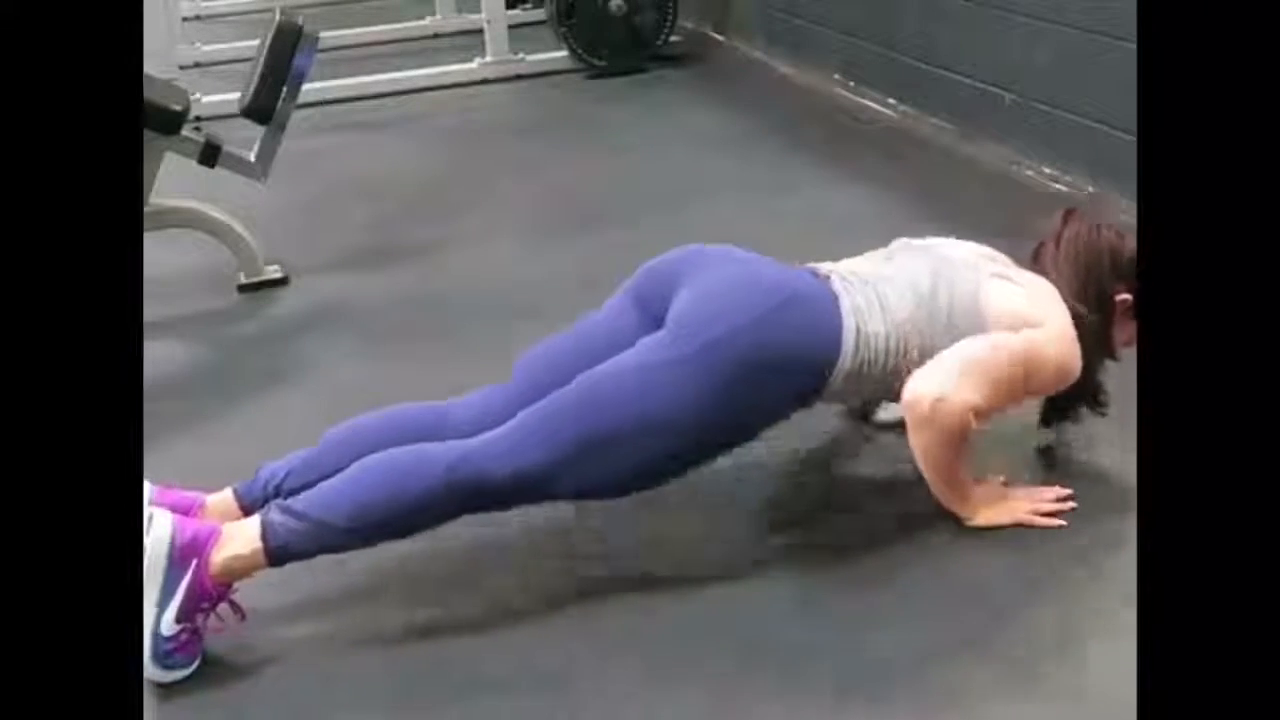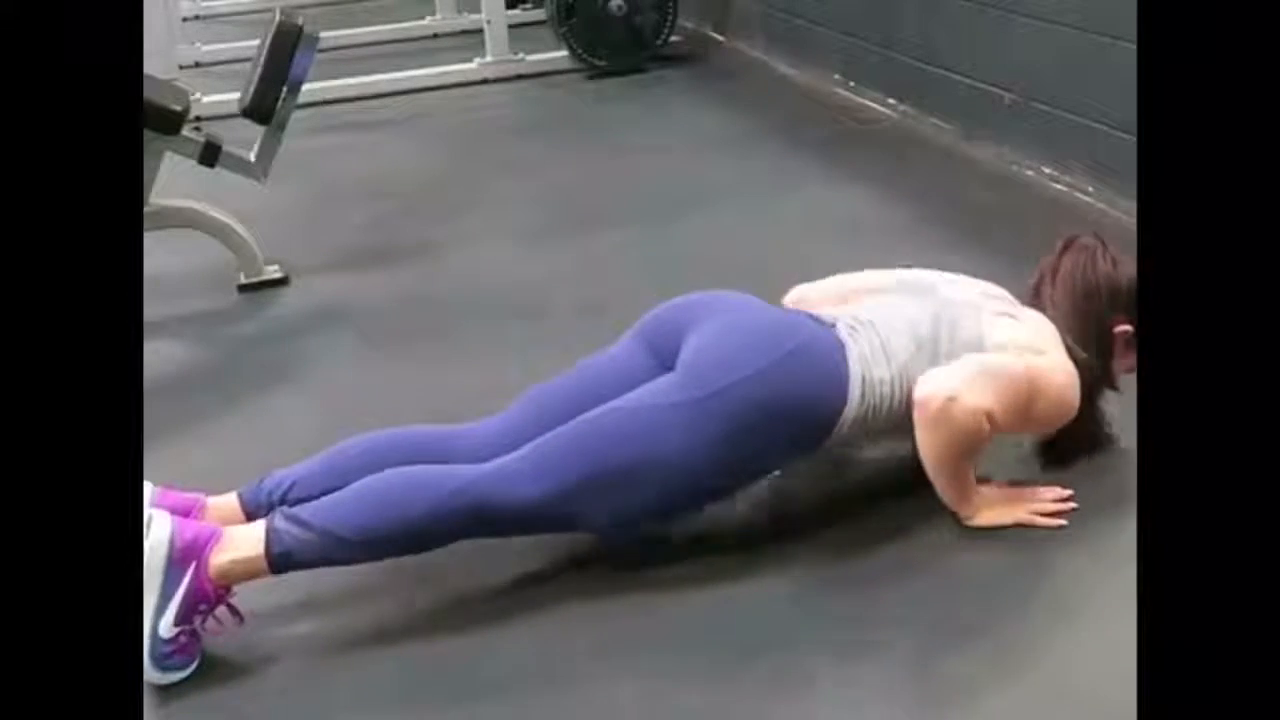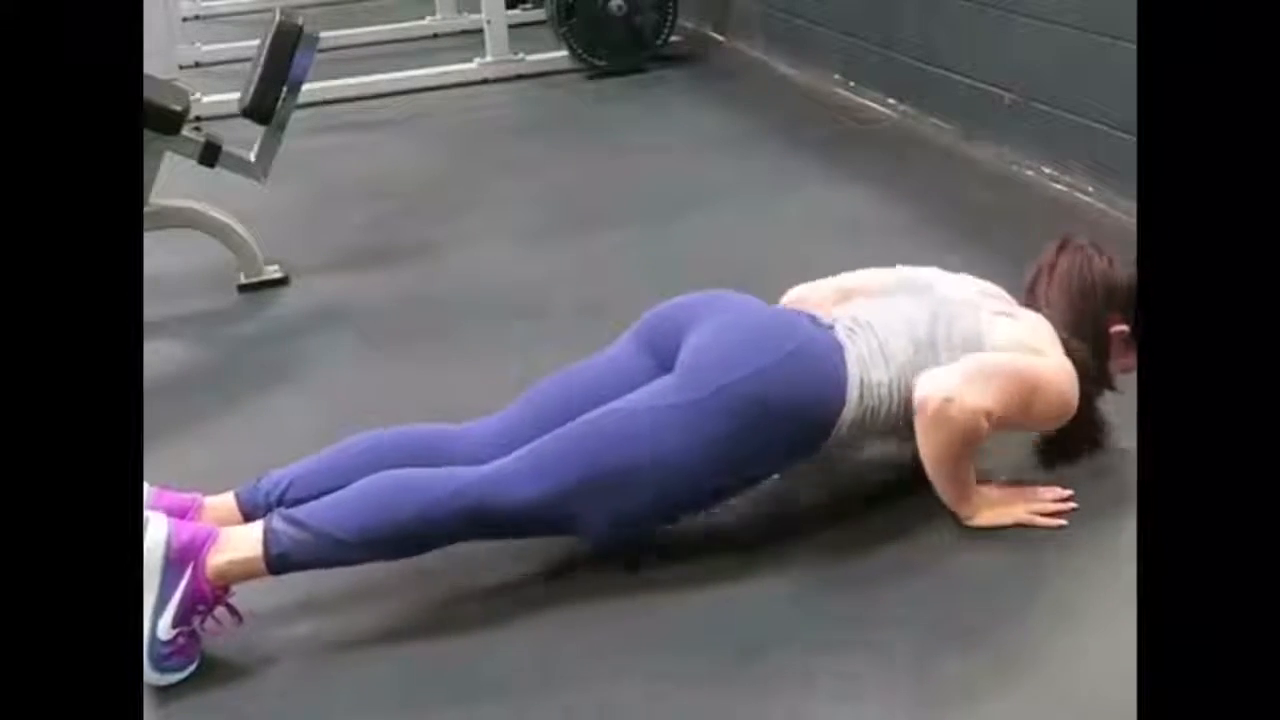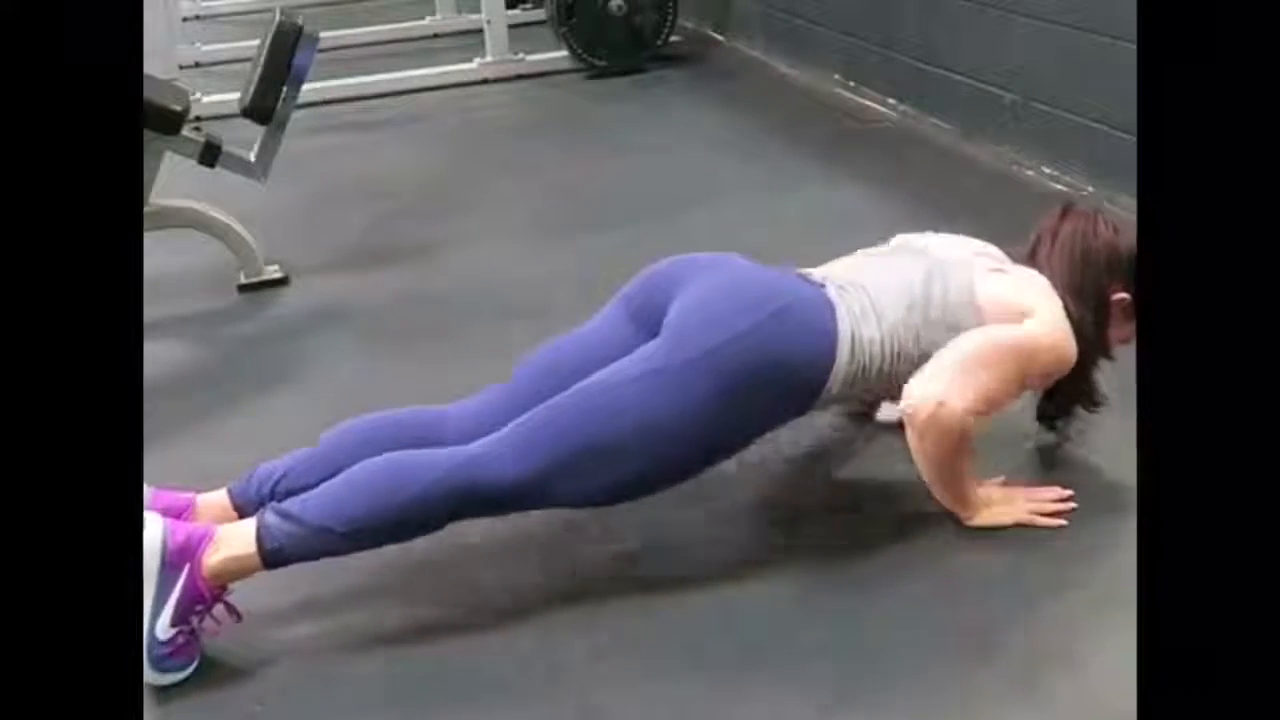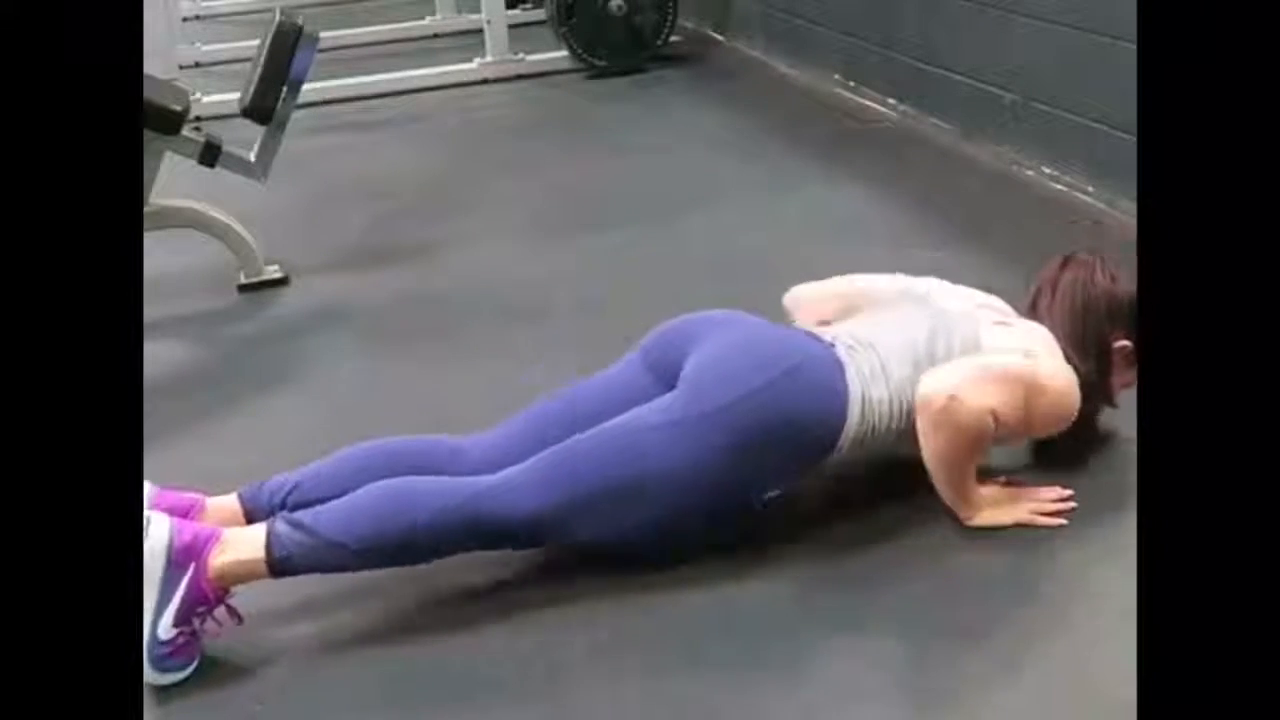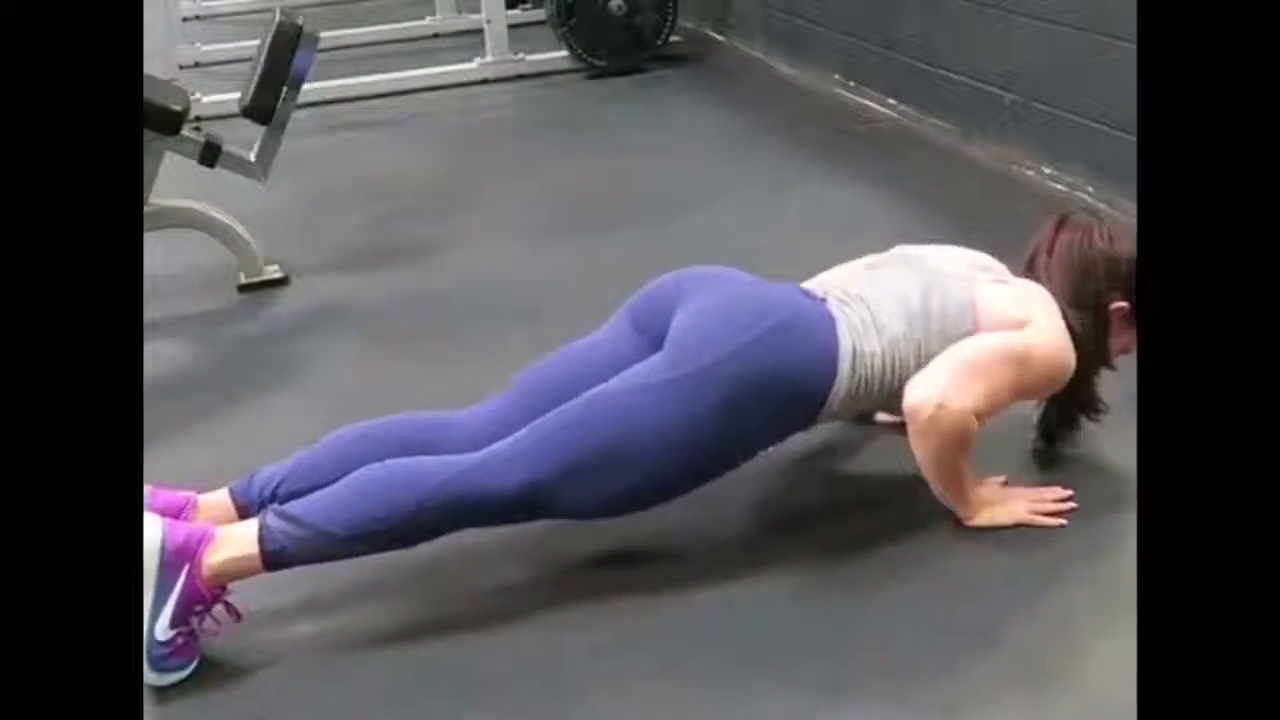
dt=0.3s
person 1, frame 1
left shoulder: (978, 261)
right shoulder: (1056, 343)
right elbow: (936, 399)
right wrist: (965, 501)
left hip: (709, 273)
right hip: (760, 342)
left knee: (471, 424)
right knee: (502, 466)
left ankle: (195, 508)
right ankle: (210, 554)
person 1, frame 2
left shoulder: (973, 292)
right shoulder: (1057, 373)
left elbow: (811, 294)
right elbow: (948, 402)
right wrist: (968, 502)
left hip: (716, 317)
right hip: (765, 387)
left knee: (474, 450)
right knee: (506, 494)
left ankle: (198, 510)
right ankle: (211, 558)
person 1, frame 3
left shoulder: (965, 288)
right shoulder: (1056, 373)
right elbow: (945, 401)
right wrist: (968, 501)
left hip: (709, 317)
right hip: (768, 387)
left knee: (474, 450)
right knee: (502, 496)
left ankle: (198, 510)
right ankle: (207, 558)
person 1, frame 4
left shoulder: (973, 258)
right shoulder: (1051, 333)
right elbow: (935, 406)
right wrist: (965, 501)
left hip: (706, 282)
right hip: (754, 352)
left knee: (464, 431)
right knee: (497, 473)
left ankle: (188, 508)
right ankle: (201, 556)
person 1, frame 5
left shoulder: (968, 298)
right shoulder: (1055, 381)
left elbow: (804, 297)
right elbow: (945, 400)
right wrist: (968, 503)
left hip: (715, 336)
right hip: (769, 406)
left knee: (474, 459)
right knee: (505, 508)
left ankle: (195, 511)
right ankle: (210, 557)
person 1, frame 6
left shoulder: (965, 263)
right shoulder: (1051, 341)
right elbow: (937, 403)
right wrist: (966, 502)
left hip: (707, 294)
right hip: (763, 363)
left knee: (469, 434)
right knee: (501, 481)
left ankle: (195, 508)
right ankle: (202, 558)
